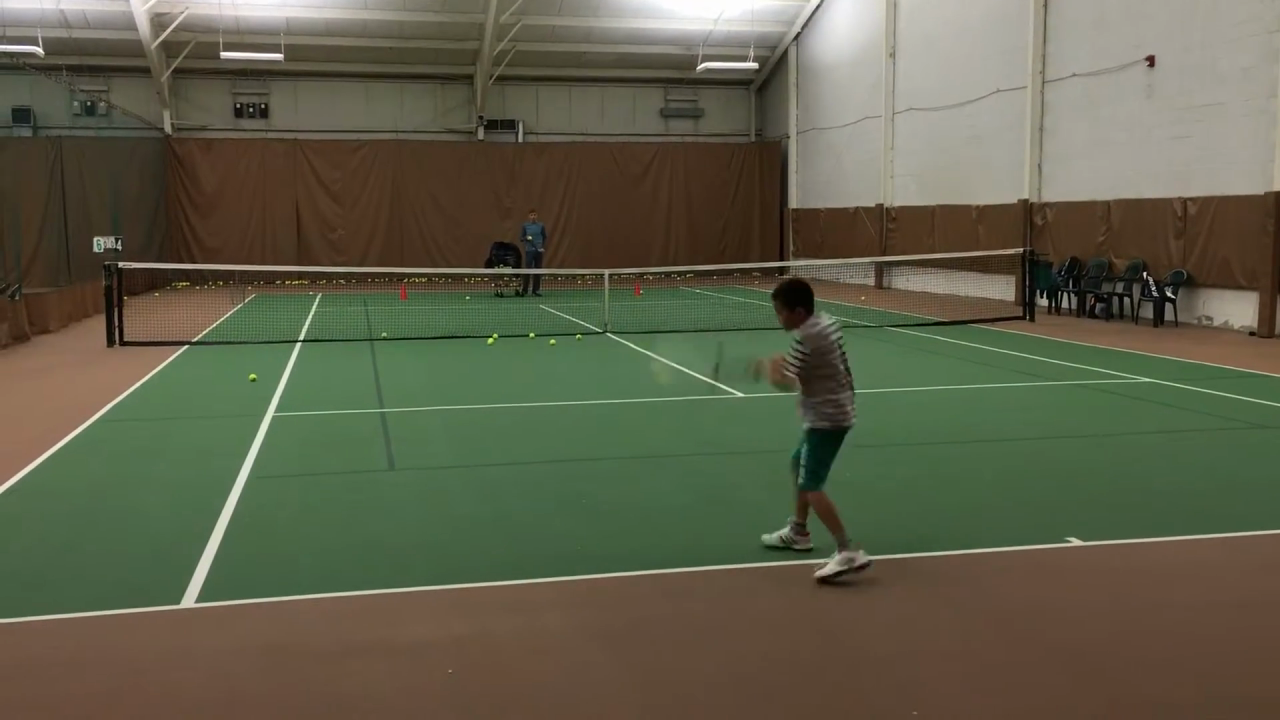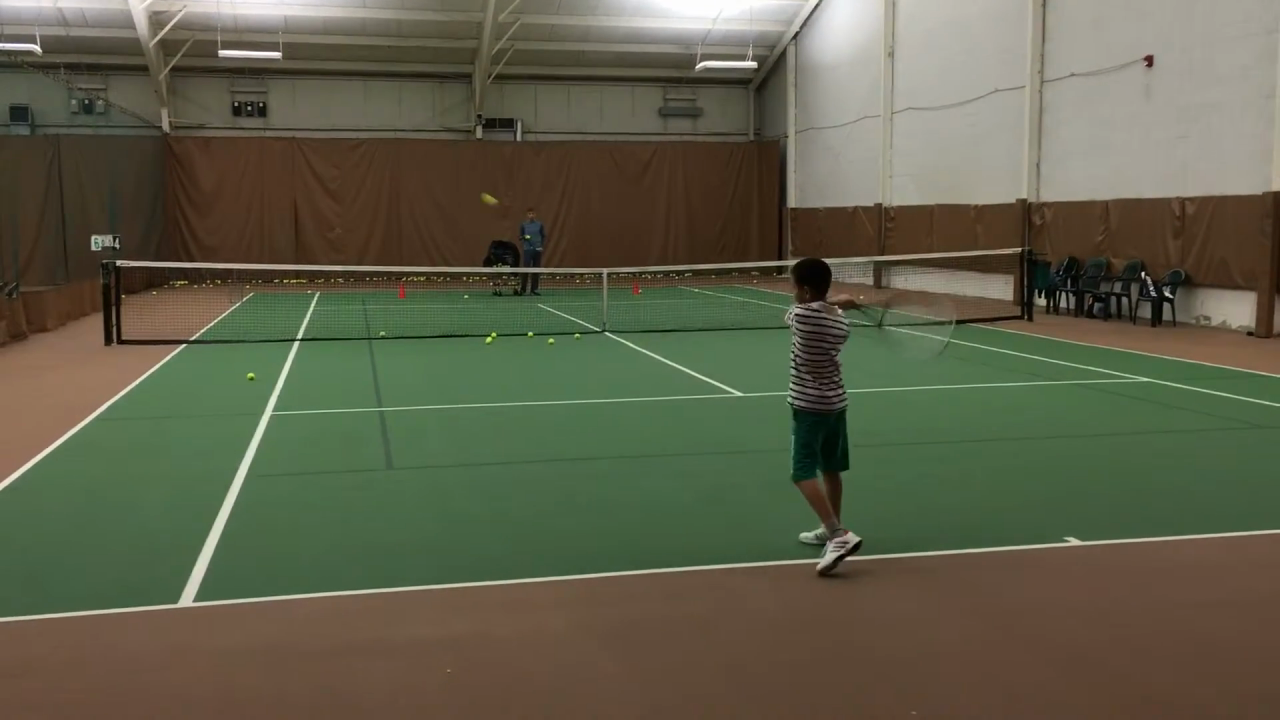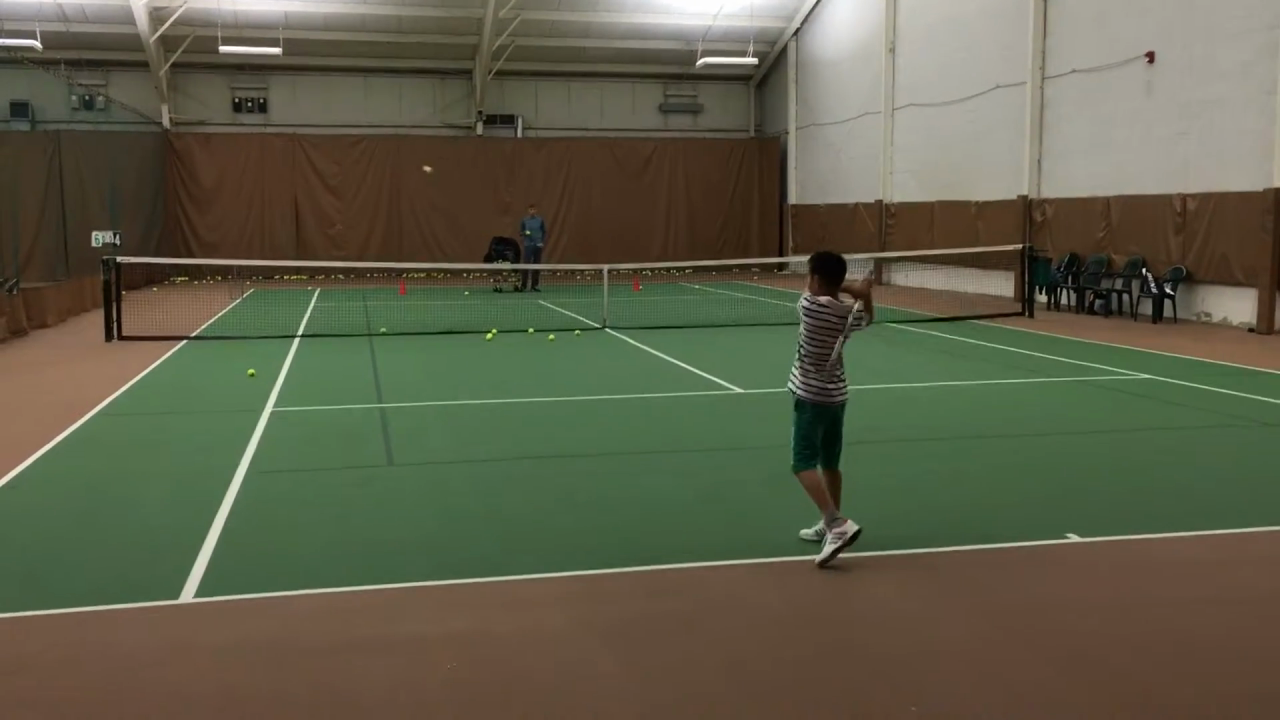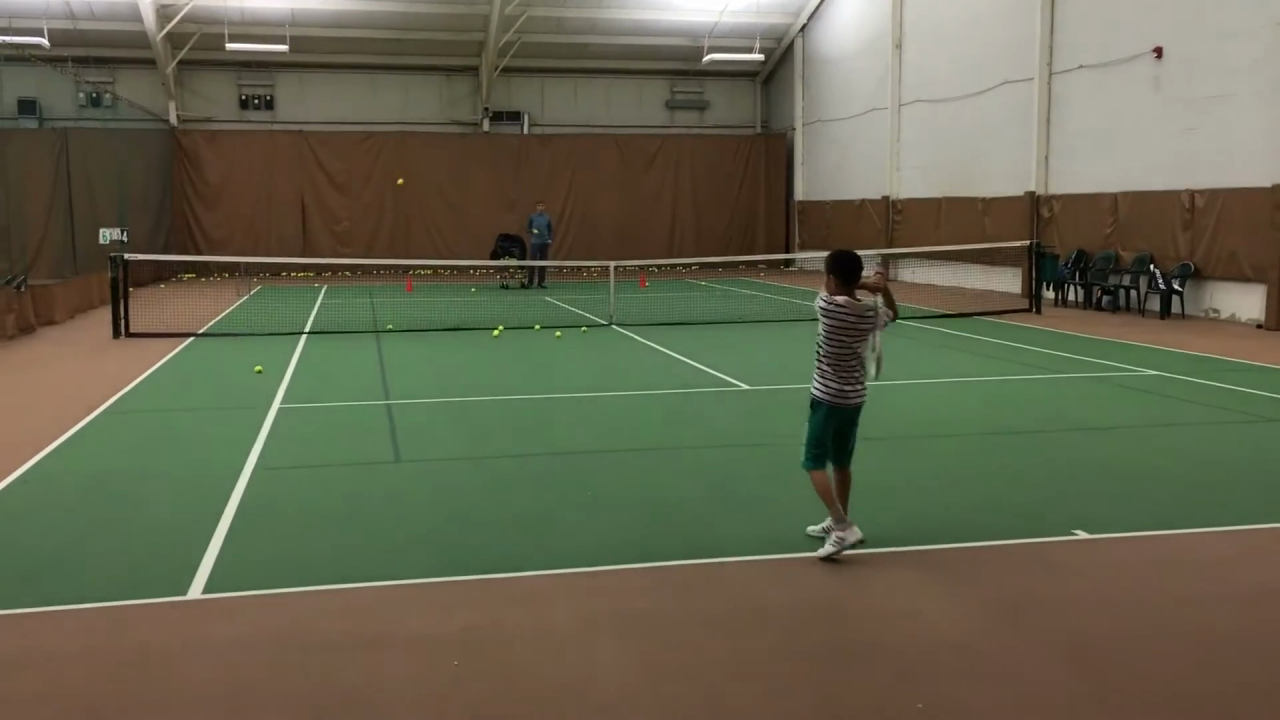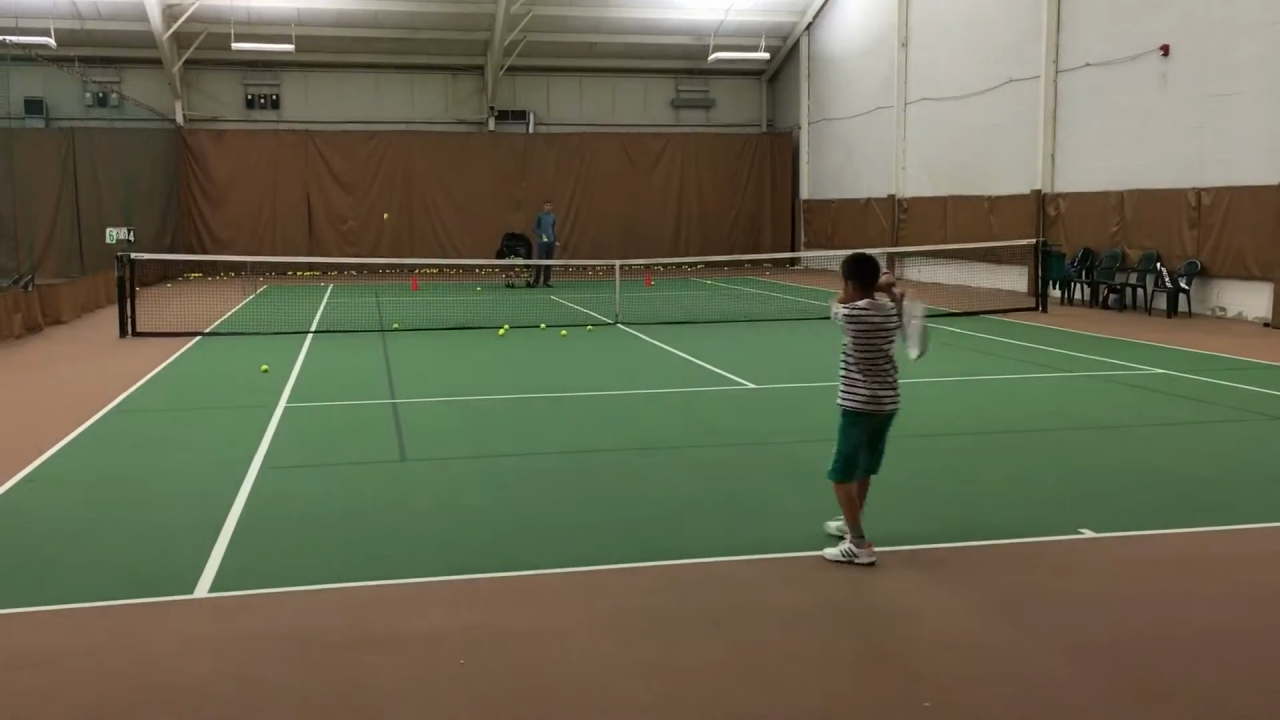
dt=0.2s
person 1, frame 1
left shoulder: (807, 337)
right shoulder: (826, 324)
left elbow: (785, 383)
left wrist: (772, 367)
right wrist: (782, 362)
left hip: (825, 420)
right hip: (821, 417)
left knee: (810, 485)
right knee: (800, 470)
left ankle: (848, 552)
right ankle: (798, 532)
person 1, frame 2
left shoulder: (801, 314)
right shoulder: (840, 321)
left wrist: (835, 302)
right wrist: (837, 304)
left hip: (809, 404)
right hip: (835, 401)
left knee: (803, 473)
right knee: (830, 468)
left ankle: (839, 535)
right ankle: (831, 529)
person 1, frame 3
left shoulder: (809, 306)
right shoulder: (851, 314)
left elbow: (814, 294)
right elbow: (868, 316)
left wrist: (852, 289)
right wrist: (862, 293)
left hip: (811, 397)
right hip: (836, 395)
left knee: (804, 465)
right knee: (829, 463)
left ankle: (838, 524)
right ankle: (831, 525)
person 1, frame 4
left shoulder: (826, 306)
right shoulder: (870, 313)
left elbow: (830, 292)
right elbow: (893, 313)
left wrist: (866, 286)
right wrist: (883, 287)
left hip: (828, 397)
right hip: (855, 397)
left knee: (815, 464)
right knee: (841, 462)
left ankle: (844, 528)
right ankle: (839, 523)
person 1, frame 5
left shoulder: (851, 314)
right shoulder: (892, 313)
left elbow: (838, 301)
left wrist: (876, 287)
right wrist: (888, 289)
left hip: (858, 404)
right hip: (888, 403)
left knee: (841, 474)
right knee: (863, 468)
left ankle: (859, 545)
right ankle: (851, 523)
